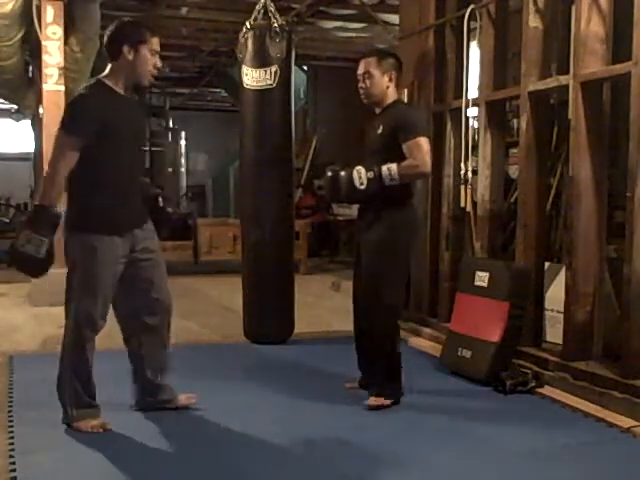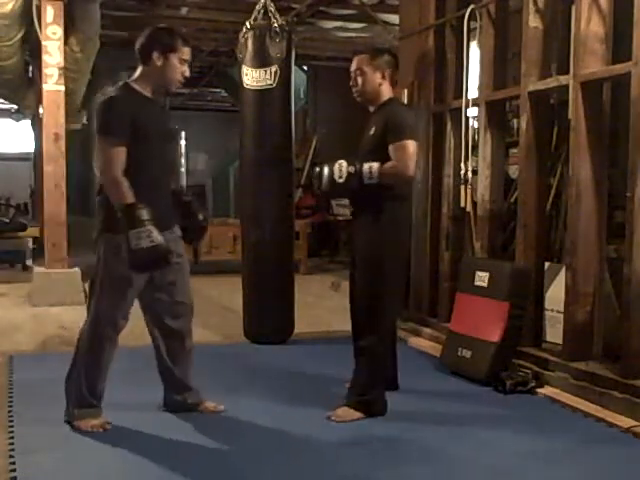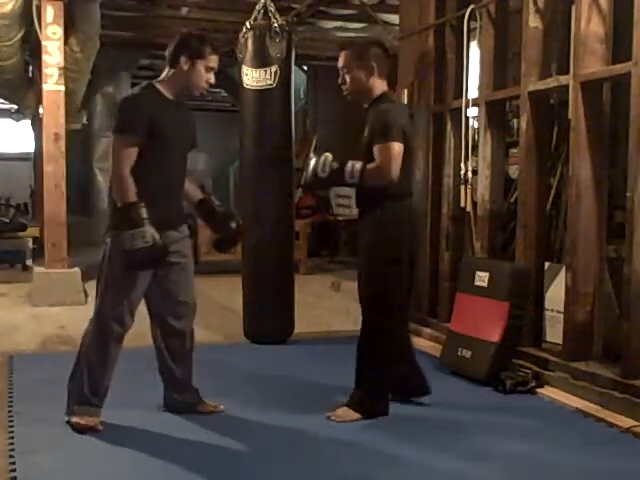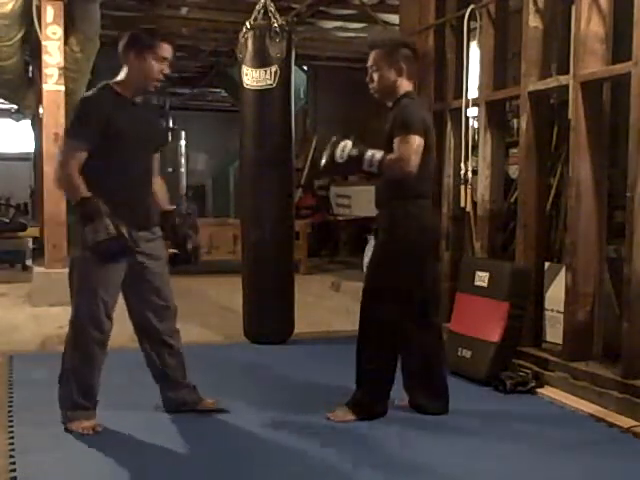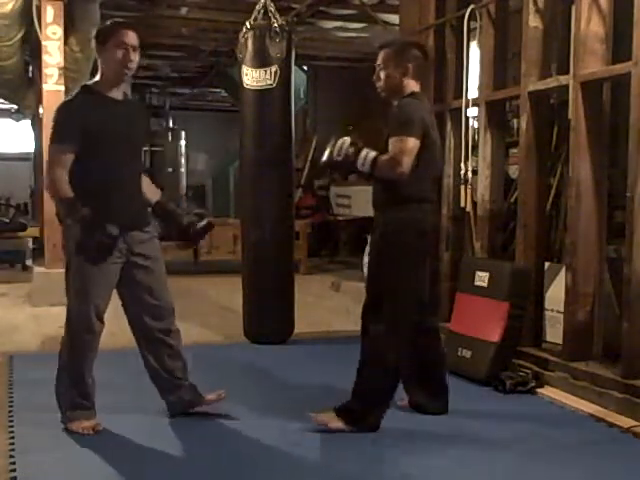
dt=0.4s
person 1, frame 1
left shoulder: (133, 105)
right shoulder: (89, 102)
right elbow: (59, 169)
left wrist: (150, 197)
right wrist: (43, 222)
left hip: (138, 227)
right hip: (96, 233)
left knee: (155, 308)
right knee: (86, 321)
left ankle: (154, 391)
right ankle: (80, 407)
person 1, frame 2
left shoulder: (158, 108)
right shoulder: (118, 105)
right elbow: (113, 174)
left wrist: (180, 206)
right wrist: (137, 224)
left hip: (164, 229)
right hip: (125, 232)
left knee: (176, 313)
right knee: (107, 319)
left ankle: (181, 394)
right ankle: (83, 405)
person 1, frame 3
left shoulder: (183, 114)
right shoulder: (139, 105)
right elbow: (121, 171)
left wrist: (209, 208)
right wrist: (136, 224)
left hip: (174, 231)
right hip: (135, 230)
left knee: (179, 314)
right knee: (112, 318)
left ankle: (181, 394)
right ankle: (84, 404)
person 1, frame 4
left shoulder: (150, 118)
right shoulder: (94, 106)
right elbow: (67, 171)
left wrist: (173, 221)
right wrist: (95, 214)
left hip: (146, 233)
left knee: (160, 316)
right knee: (91, 321)
left ankle: (179, 393)
right ankle: (78, 408)
person 1, frame 5
left shoulder: (137, 111)
right shoulder: (76, 108)
right elbow: (56, 175)
left wrist: (167, 209)
right wrist: (76, 215)
left hip: (139, 231)
right hip: (95, 234)
left knee: (158, 316)
right knee: (84, 322)
left ankle: (182, 395)
right ankle: (77, 408)
person 2, frame 1
left shoulder: (406, 116)
right shoulder: (376, 122)
left elbow: (422, 165)
left wrist: (375, 176)
right wrist: (351, 182)
left hip: (393, 220)
right hip: (370, 218)
left knee: (381, 302)
right knee: (364, 300)
left ankle: (388, 386)
right ankle: (373, 376)
person 2, frame 2
left shoulder: (398, 116)
right shoulder: (375, 117)
left elbow: (406, 167)
left wrist: (355, 172)
right wrist: (345, 175)
left hip: (386, 222)
right hip: (368, 220)
left knee: (375, 308)
right knee: (365, 304)
left ankle: (367, 397)
right ankle: (382, 376)
person 2, frame 3
left shoulder: (386, 114)
right shoulder: (380, 112)
left elbow: (387, 171)
left wrist: (339, 171)
right wrist: (340, 171)
left hip: (388, 221)
right hip: (383, 220)
left knee: (379, 312)
right knee: (389, 309)
left ankle: (368, 399)
right ankle: (407, 380)
person 2, frame 4
left shoulder: (408, 110)
right shoulder: (408, 110)
left elbow: (406, 164)
left wrist: (359, 158)
right wrist: (361, 160)
left hip: (405, 222)
right hip: (417, 221)
left knee: (381, 311)
right knee: (419, 313)
left ankle: (368, 402)
right ankle: (429, 395)
person 2, frame 5
left shoulder: (408, 110)
right shoulder: (416, 110)
left elbow: (398, 166)
left wrist: (355, 156)
right wrist: (359, 157)
left hip: (404, 224)
right hip: (417, 221)
left knee: (384, 318)
right knee: (418, 314)
left ankle: (361, 412)
right ankle: (430, 395)
